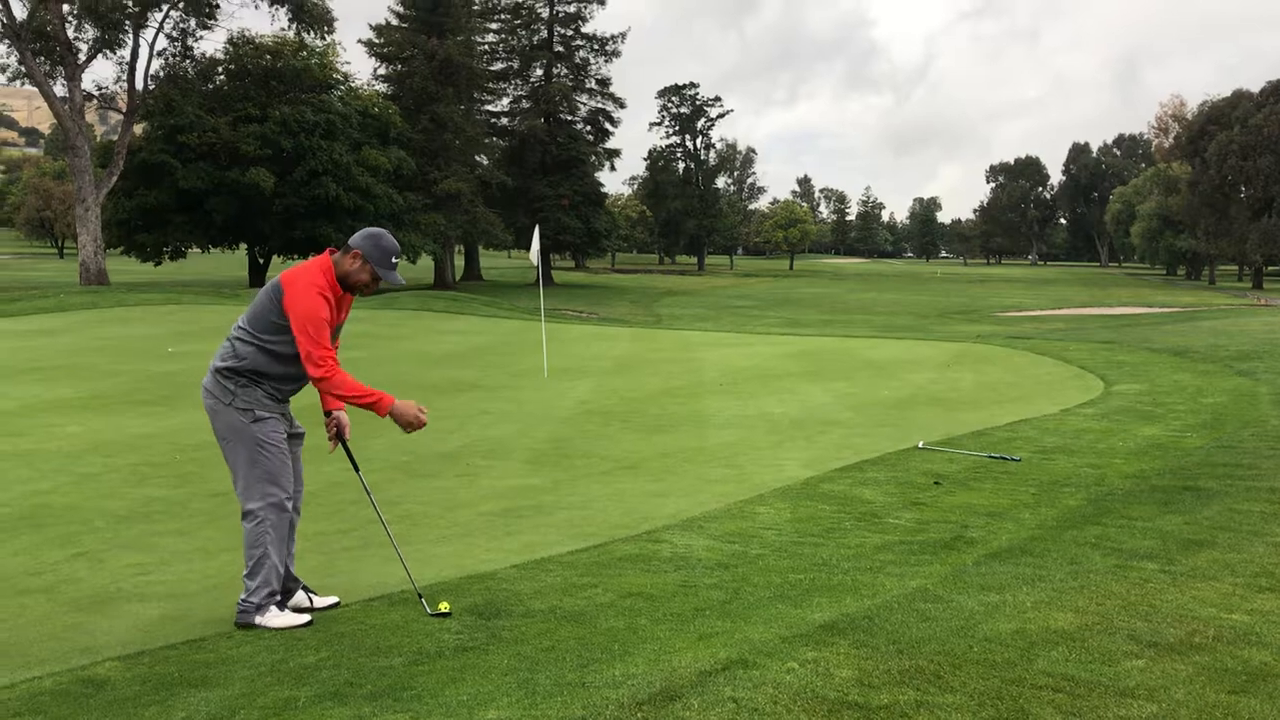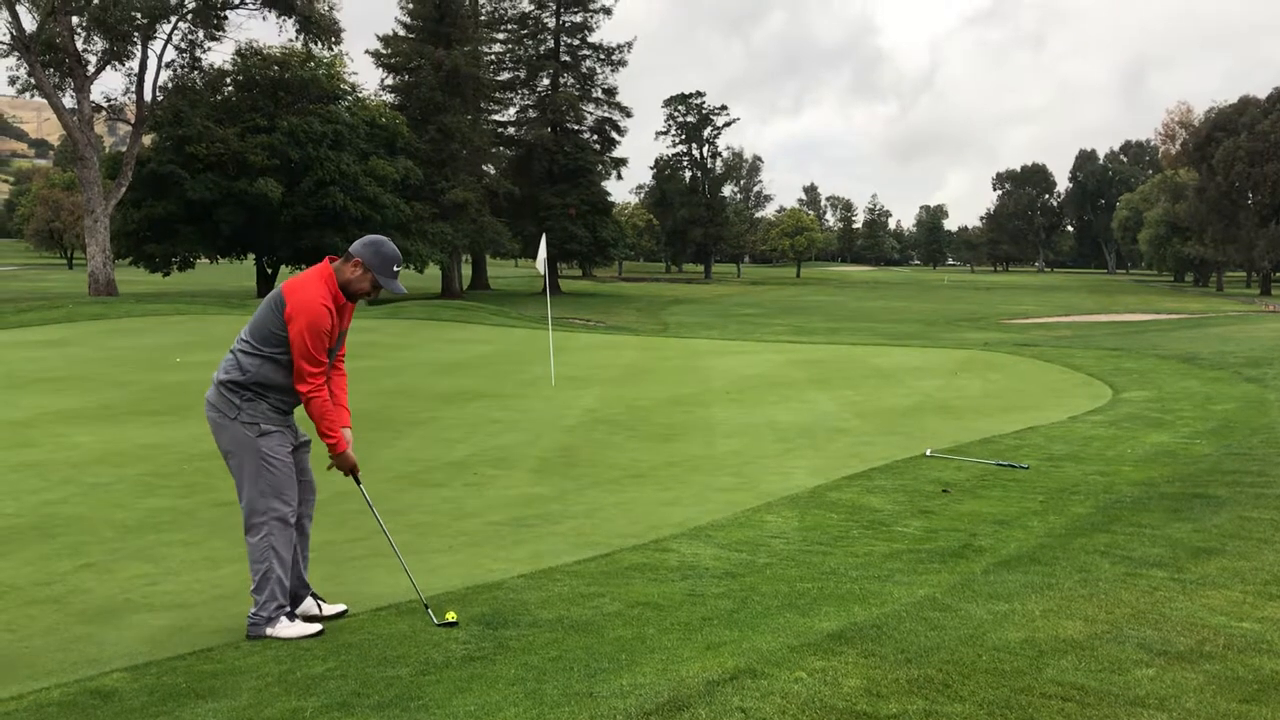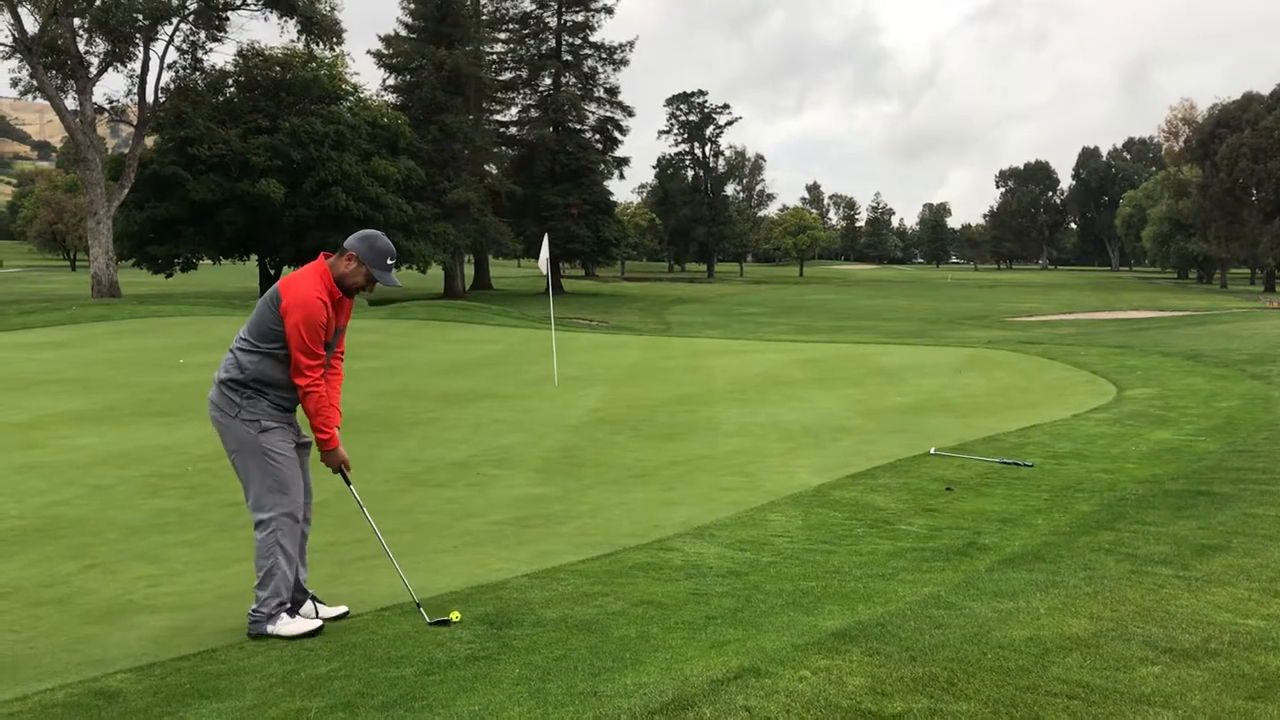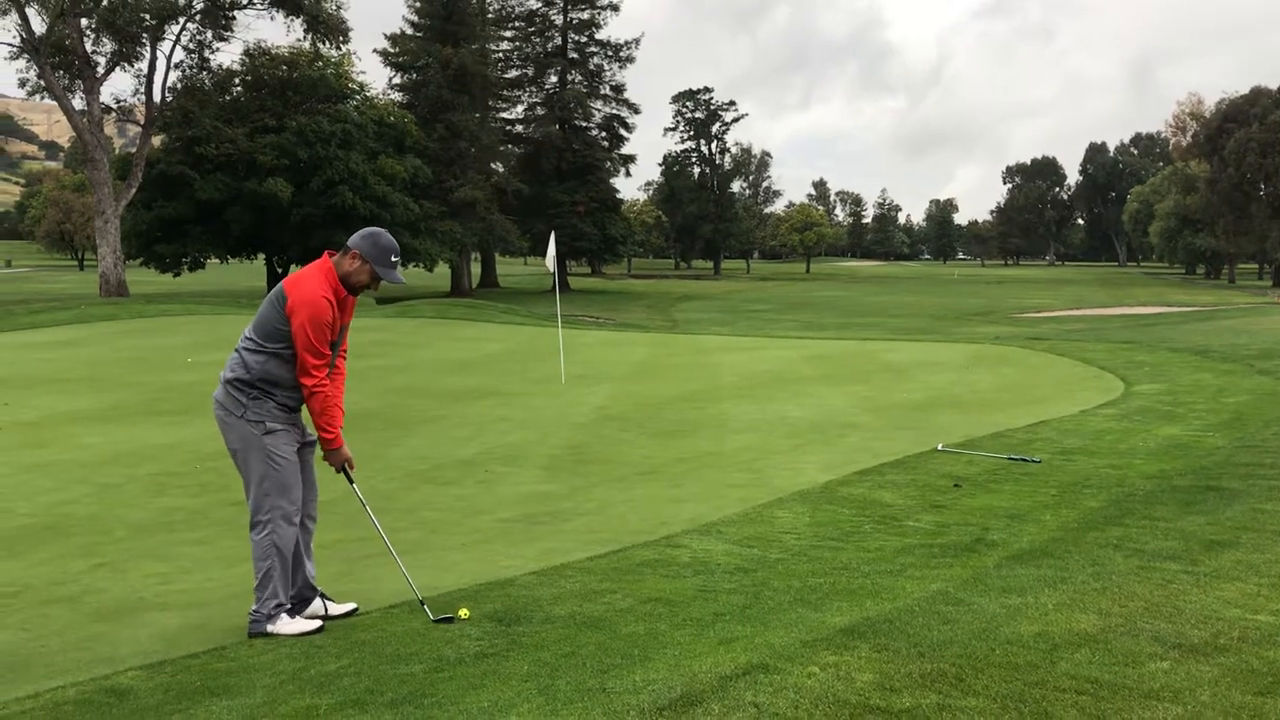
dt=0.5s
person 1, frame 1
left shoulder: (341, 287)
right shoulder: (309, 290)
left elbow: (324, 357)
right elbow: (322, 369)
left wrist: (335, 409)
right wrist: (390, 407)
left hip: (267, 396)
right hip: (240, 394)
left knee: (286, 494)
right knee: (269, 497)
left ankle: (282, 587)
right ankle: (258, 603)
person 1, frame 2
left shoulder: (342, 294)
right shoulder: (312, 301)
left elbow: (335, 363)
right elbow: (310, 385)
left wrist: (343, 425)
right wrist: (337, 446)
left hip: (271, 407)
right hip: (244, 407)
left knee: (300, 500)
right knee: (272, 509)
left ankle: (294, 596)
right ankle: (267, 615)
person 1, frame 3
left shoulder: (340, 292)
right shoulder: (307, 297)
left elbow: (333, 361)
right elbow: (308, 378)
left wrist: (333, 425)
right wrist: (329, 442)
left hip: (275, 406)
right hip: (246, 405)
left knee: (296, 504)
right knee: (279, 506)
left ankle: (294, 599)
right ankle: (269, 612)
person 1, frame 4
left shoulder: (344, 290)
right shoulder: (313, 296)
left elbow: (336, 360)
right elbow: (314, 378)
left wrist: (335, 426)
right wrist: (333, 442)
left hip: (281, 406)
right hip: (252, 406)
left knee: (302, 505)
right knee: (277, 508)
left ankle: (302, 597)
right ankle: (269, 613)
